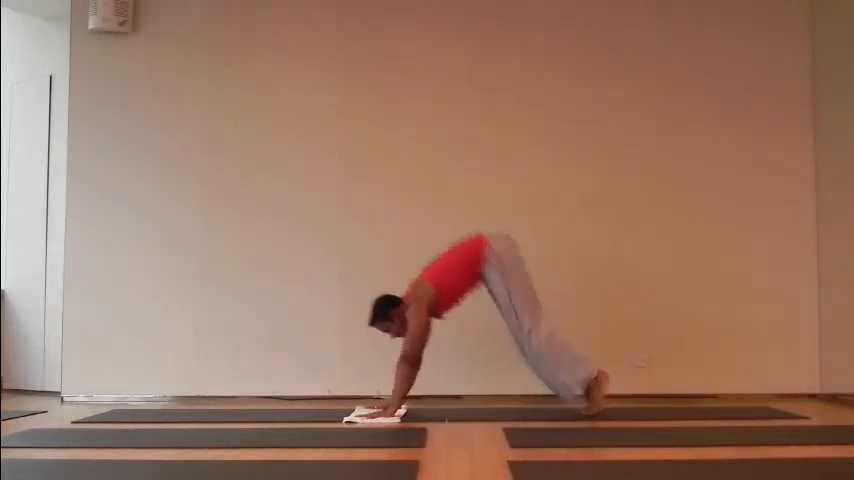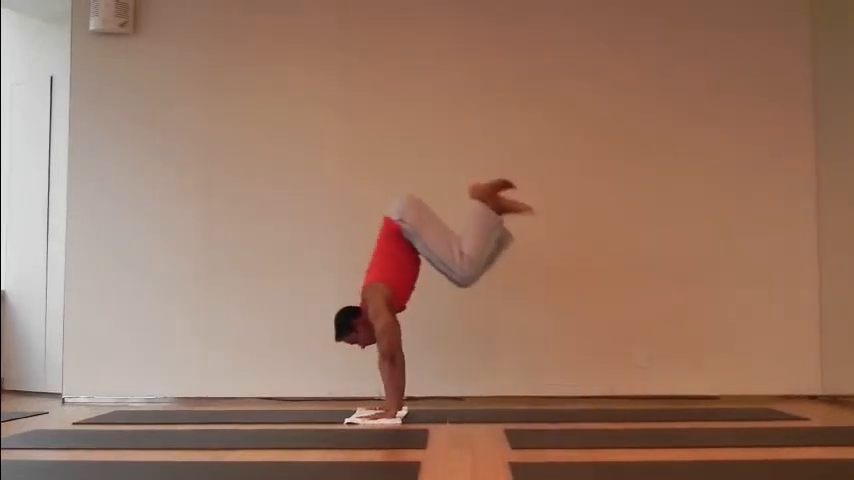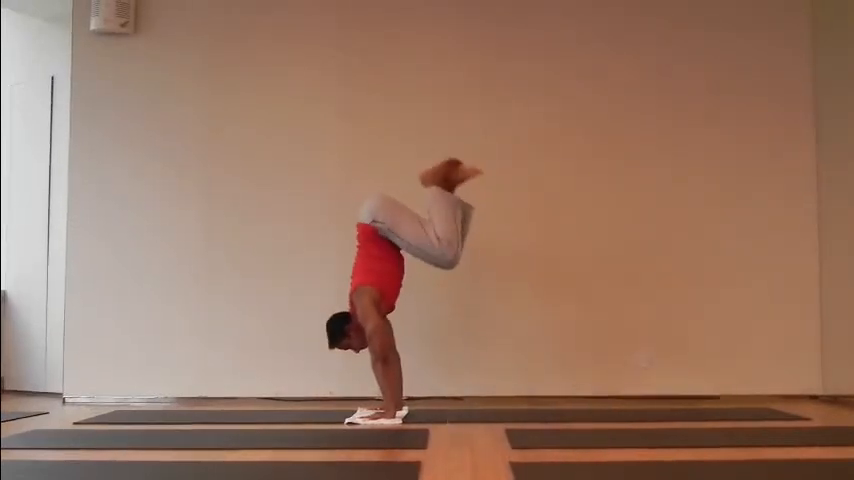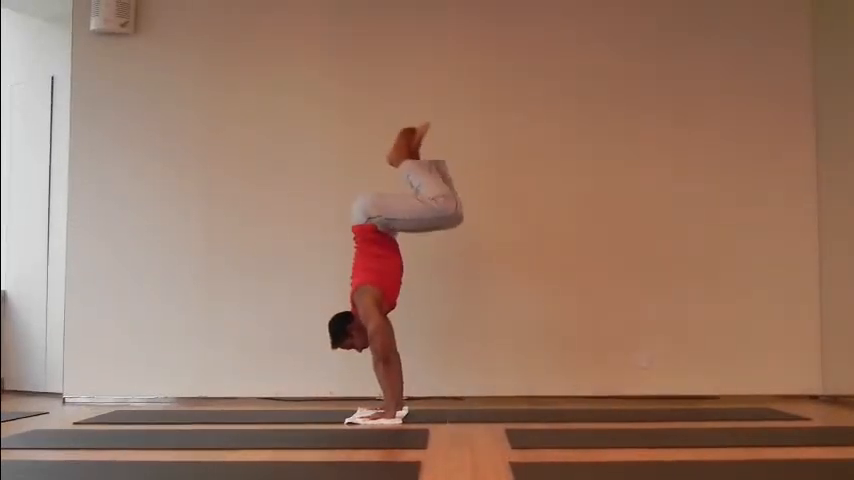
dt=0.5s
person 1, frame 1
left shoulder: (416, 305)
right shoulder: (418, 299)
left elbow: (408, 359)
right elbow: (411, 359)
left wrist: (393, 405)
right wrist: (395, 401)
left hip: (491, 253)
right hip: (489, 252)
left knee: (529, 334)
right knee: (527, 336)
left ankle: (588, 380)
right ankle: (585, 382)
person 1, frame 2
left shoulder: (375, 304)
right shoulder: (380, 306)
left elbow: (388, 357)
right elbow: (393, 356)
left wrist: (393, 406)
right wrist: (396, 403)
right hip: (405, 223)
left knee: (465, 271)
right knee: (466, 269)
left ankle: (484, 202)
right ankle: (487, 206)
person 1, frame 3
left shoulder: (365, 308)
left elbow: (382, 359)
left wrist: (391, 408)
right wrist: (395, 404)
right hip: (380, 221)
left ankle: (437, 184)
right ankle: (442, 185)
person 1, frame 4
left shoulder: (366, 307)
left elbow: (383, 359)
left wrist: (391, 409)
right wrist: (394, 405)
right hip: (373, 223)
left ankle: (405, 159)
